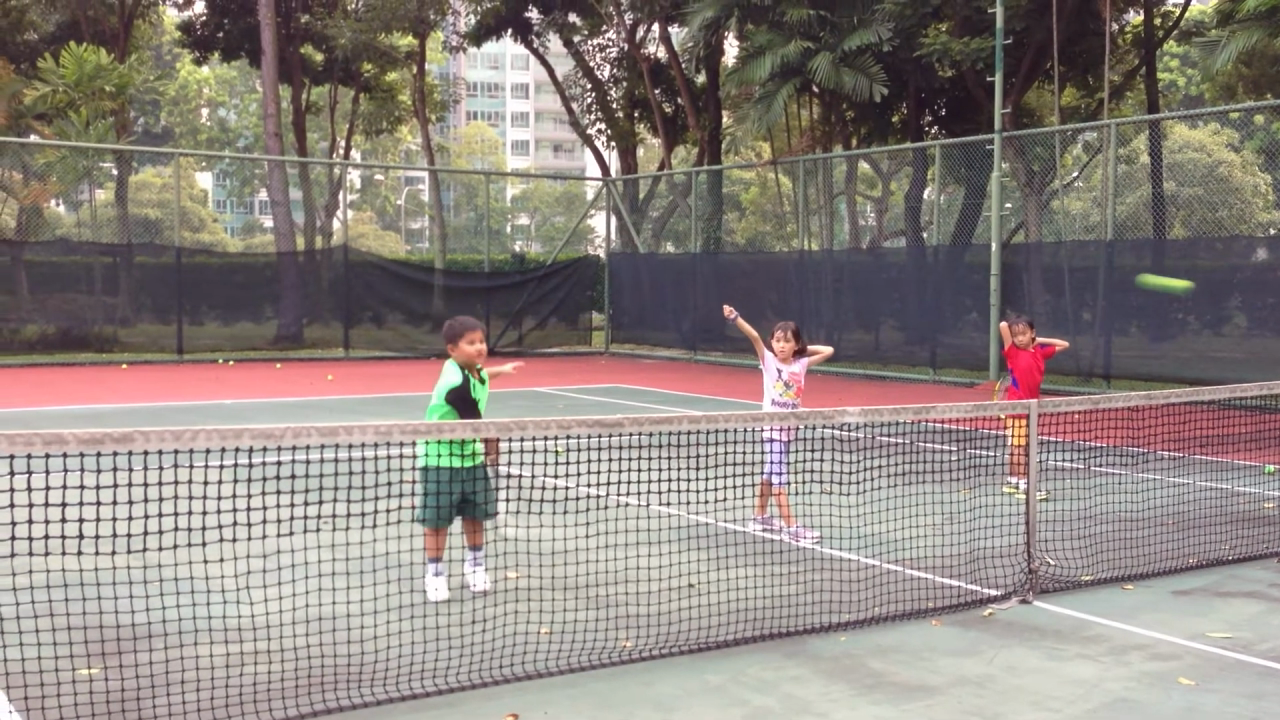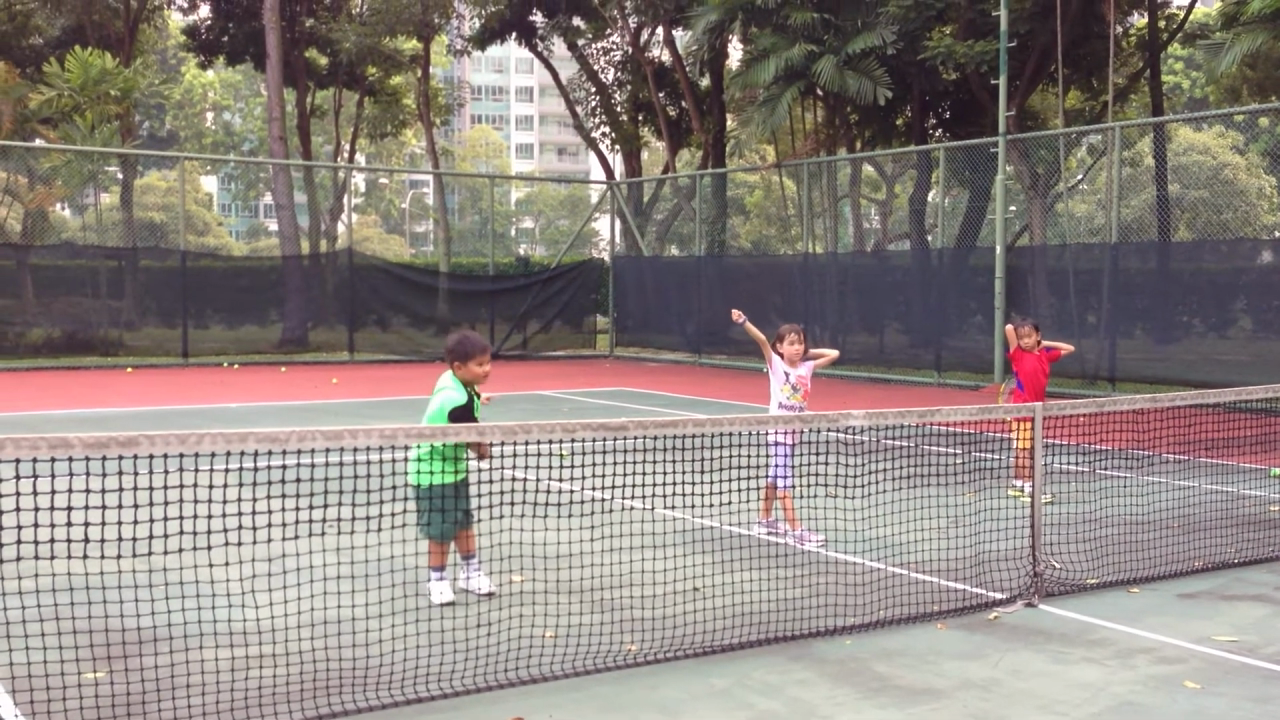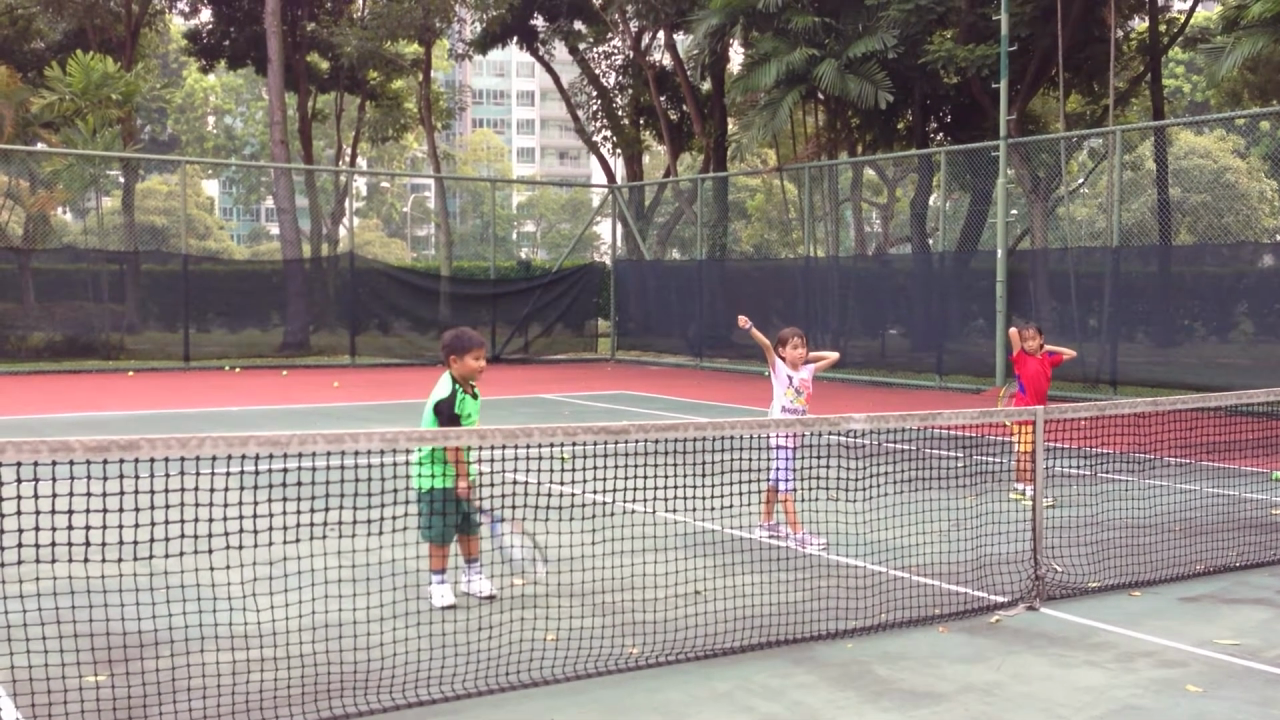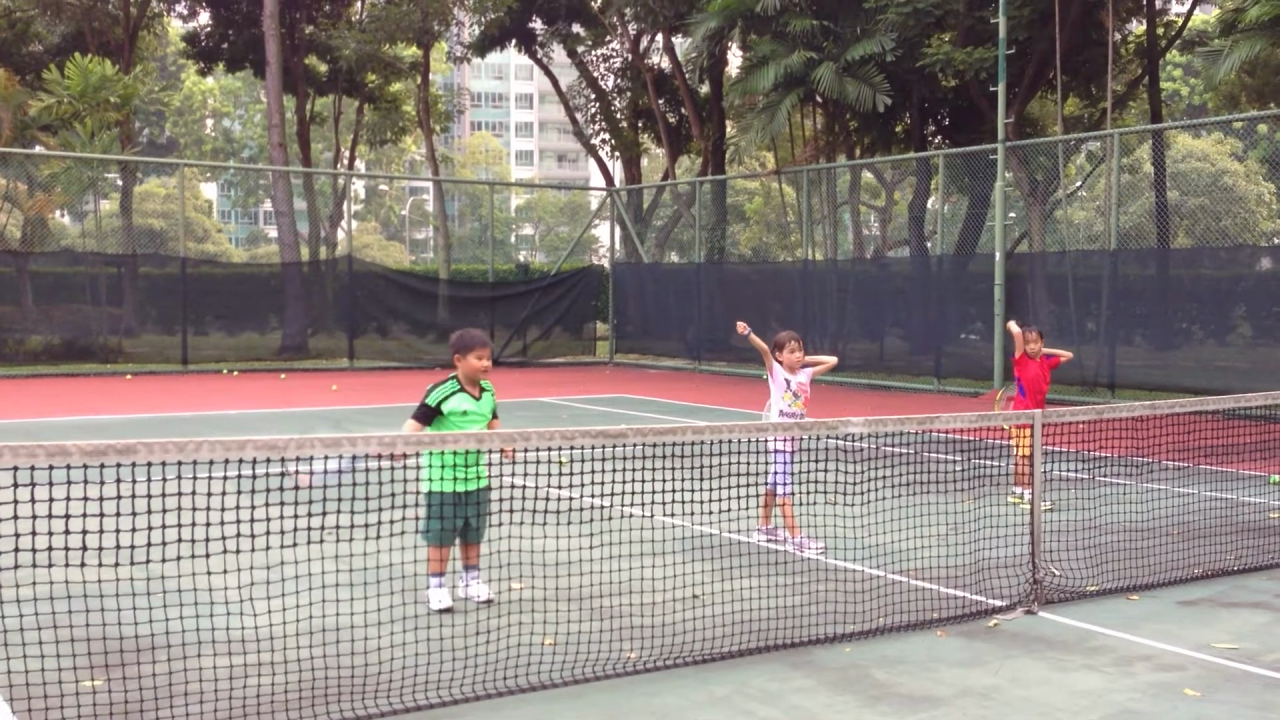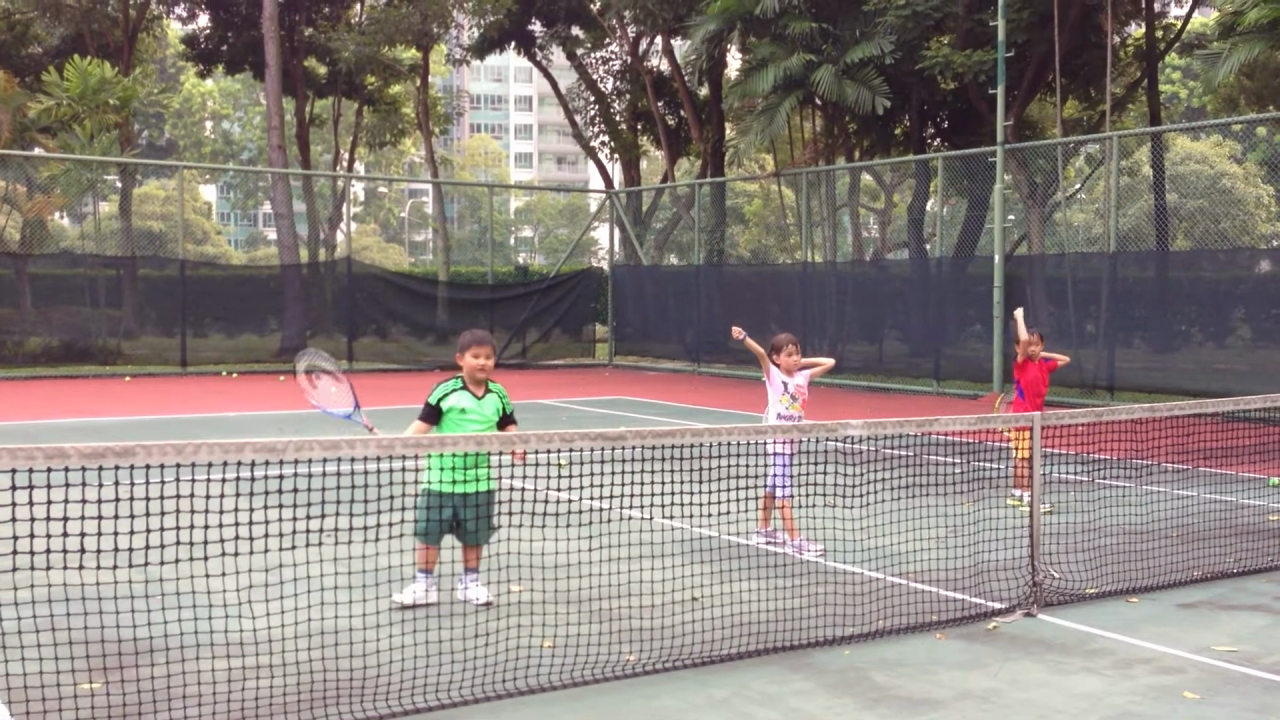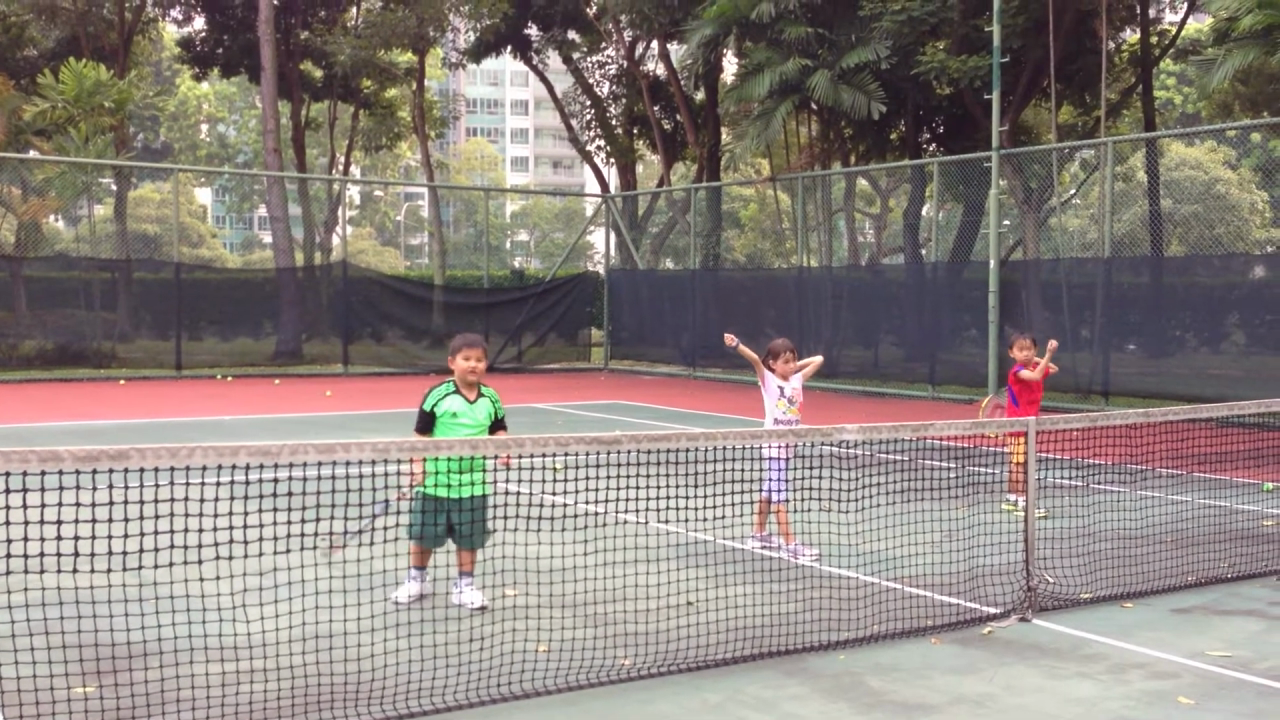
dt=0.3s
person 1, frame 1
left shoulder: (475, 370)
right shoulder: (457, 385)
right elbow: (478, 425)
left wrist: (500, 369)
right wrist: (492, 447)
left hip: (469, 453)
right hip: (440, 455)
left knee: (475, 513)
right knee: (437, 516)
left ankle: (475, 566)
right ankle: (435, 573)
person 1, frame 2
left shoulder: (452, 380)
right shoulder: (461, 402)
right elbow: (474, 439)
left wrist: (476, 399)
right wrist: (485, 450)
left hip: (452, 465)
right hip: (434, 469)
left knee: (463, 520)
right knee: (441, 528)
left ankle: (471, 572)
right ankle: (437, 580)
person 1, frame 3
left shoulder: (465, 385)
right shoulder: (448, 396)
right wrist: (461, 477)
left hip: (458, 471)
right hip: (438, 473)
left knee: (469, 526)
right knee: (441, 532)
left ankle: (473, 575)
right ankle: (439, 584)
person 1, frame 4
left shoulder: (487, 391)
right shoulder: (442, 392)
right elbow: (418, 420)
left hip: (475, 475)
right hip: (442, 476)
left knee: (473, 531)
right knee: (440, 533)
left ankle: (471, 580)
right ankle: (437, 588)
person 1, frame 5
left shoulder: (498, 395)
right shoulder: (445, 391)
left elbow: (508, 425)
right elbow: (426, 421)
left hip: (479, 478)
right hip: (442, 476)
left knee: (475, 534)
right knee: (429, 531)
left ankle: (470, 583)
right ankle: (423, 585)
person 1, frame 6
left shoulder: (491, 398)
right shoulder: (437, 395)
left elbow: (498, 430)
right elbow: (422, 434)
right wrist: (418, 465)
left hip: (472, 482)
right hip: (436, 481)
left knee: (469, 537)
right knee: (423, 533)
left ankle: (465, 586)
right ankle: (417, 580)
person 2, frame 1
left shoulder: (801, 364)
right shoulder: (769, 361)
left elbow: (828, 351)
right elbow: (754, 337)
left wrist: (804, 348)
right wrist: (734, 317)
left hip: (789, 427)
right hip: (773, 427)
left knee: (770, 474)
right knee: (779, 477)
left ankle: (760, 518)
right ankle: (790, 527)
person 2, frame 2
left shoulder: (807, 367)
right shoulder: (776, 365)
left elbow: (834, 354)
right elbow: (762, 340)
left wrist: (809, 352)
right wrist: (743, 321)
left hip: (793, 431)
right hip: (778, 430)
left knee: (775, 477)
right knee: (784, 480)
left ankle: (765, 521)
right ankle: (795, 530)
person 2, frame 3
left shoulder: (807, 371)
right shoulder: (778, 368)
left elbow: (834, 356)
right elbow: (766, 346)
left wrist: (809, 355)
right wrist: (749, 328)
left hip: (795, 434)
right hip: (781, 433)
left knee: (777, 480)
right knee: (786, 484)
left ankle: (766, 524)
right ankle: (797, 534)
person 2, frame 4
left shoulder: (805, 374)
right shoulder: (776, 372)
left elbow: (832, 361)
right elbow: (764, 350)
left wrist: (807, 359)
right wrist: (748, 333)
left hip: (792, 438)
right hip: (779, 438)
left knee: (774, 484)
right knee: (784, 488)
left ankle: (764, 528)
right ankle: (795, 537)
person 2, frame 5
left shoulder: (802, 376)
right shoulder: (773, 375)
left elbow: (830, 362)
right elbow: (760, 354)
left wrist: (804, 362)
right wrist: (743, 337)
left hip: (791, 440)
right hip: (778, 440)
left knee: (773, 486)
right knee: (784, 490)
left ankle: (763, 530)
right ankle: (794, 540)
person 2, frame 6
left shoulder: (797, 380)
right shoulder: (768, 380)
left elbow: (818, 359)
right elbow: (755, 360)
left wrist: (797, 364)
right wrist: (737, 345)
left hip: (787, 444)
right hip: (774, 445)
left knee: (769, 491)
right knee: (780, 495)
left ankle: (758, 535)
right ankle: (789, 544)
person 3, frame 1
left shoulder: (1040, 351)
right shoulder: (1012, 352)
left elbow: (1064, 345)
right elbow: (1003, 325)
left wrist: (1040, 340)
right wrist: (1008, 326)
left knee: (1018, 447)
right knee: (1019, 447)
left ankle: (1012, 482)
right ankle: (1023, 485)
person 3, frame 2
left shoulder: (1046, 354)
right shoulder: (1018, 355)
left elbow: (1070, 348)
right elbow: (1008, 328)
left wrist: (1045, 343)
right wrist: (1013, 328)
left knee: (1022, 449)
right knee: (1024, 449)
left ankle: (1017, 484)
right ankle: (1028, 488)
person 3, frame 3
left shoulder: (1048, 359)
right shoulder: (1021, 358)
left elbow: (1072, 354)
right elbow: (1012, 331)
left wrist: (1047, 347)
right wrist: (1019, 332)
left knee: (1024, 452)
right knee: (1026, 453)
left ankle: (1019, 488)
right ankle: (1029, 491)
person 3, frame 4
left shoulder: (1046, 362)
right shoulder: (1021, 360)
left elbow: (1069, 355)
right elbow: (1017, 334)
left wrist: (1046, 350)
right wrist: (1011, 324)
left knee: (1023, 456)
right knee: (1024, 455)
left ankle: (1018, 492)
right ankle: (1028, 495)
person 3, frame 5
left shoulder: (1044, 365)
right shoulder: (1021, 363)
left elbow: (1066, 360)
right elbow: (1024, 340)
left wrist: (1043, 354)
right wrist: (1019, 317)
left knee: (1021, 458)
right knee: (1024, 458)
left ankle: (1017, 493)
right ankle: (1027, 497)
person 3, frame 6
left shoulder: (1034, 368)
right shoulder: (1017, 371)
left elbow: (1054, 370)
right elbow: (1036, 376)
left wrist: (1038, 360)
right wrist: (1049, 353)
left knee: (1017, 463)
right knee: (1020, 463)
left ankle: (1011, 499)
right ankle: (1022, 502)
